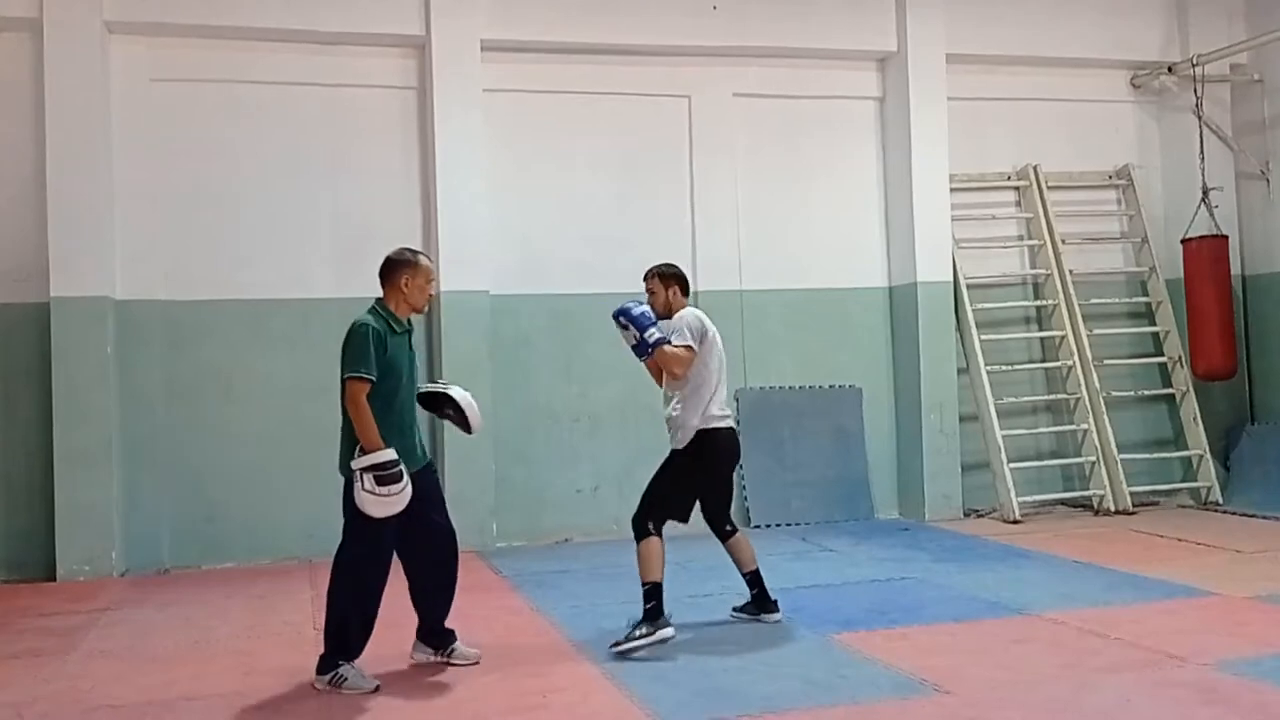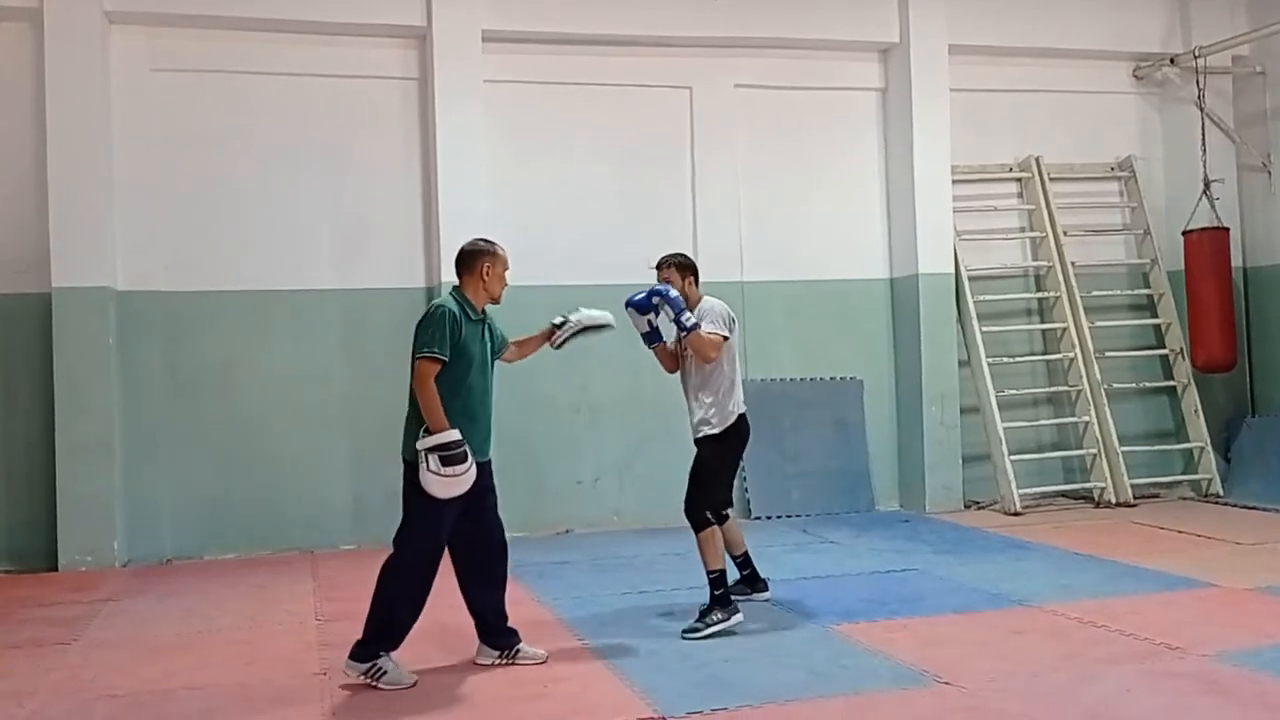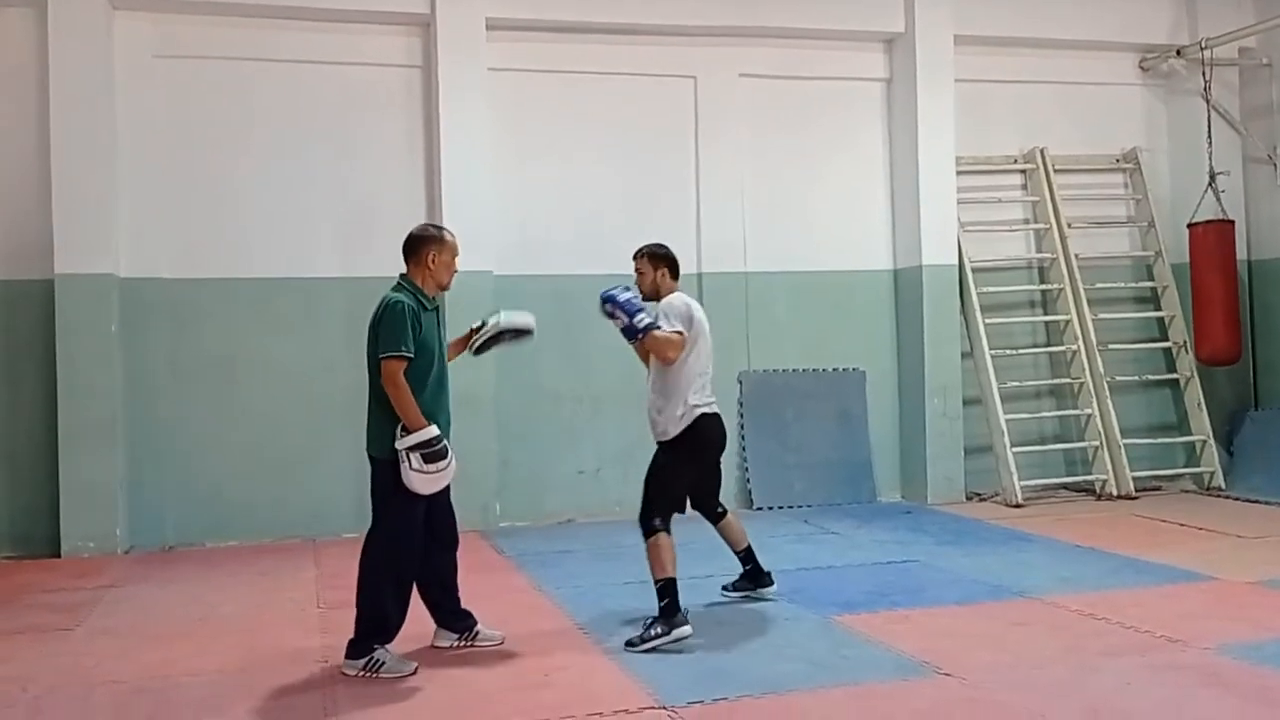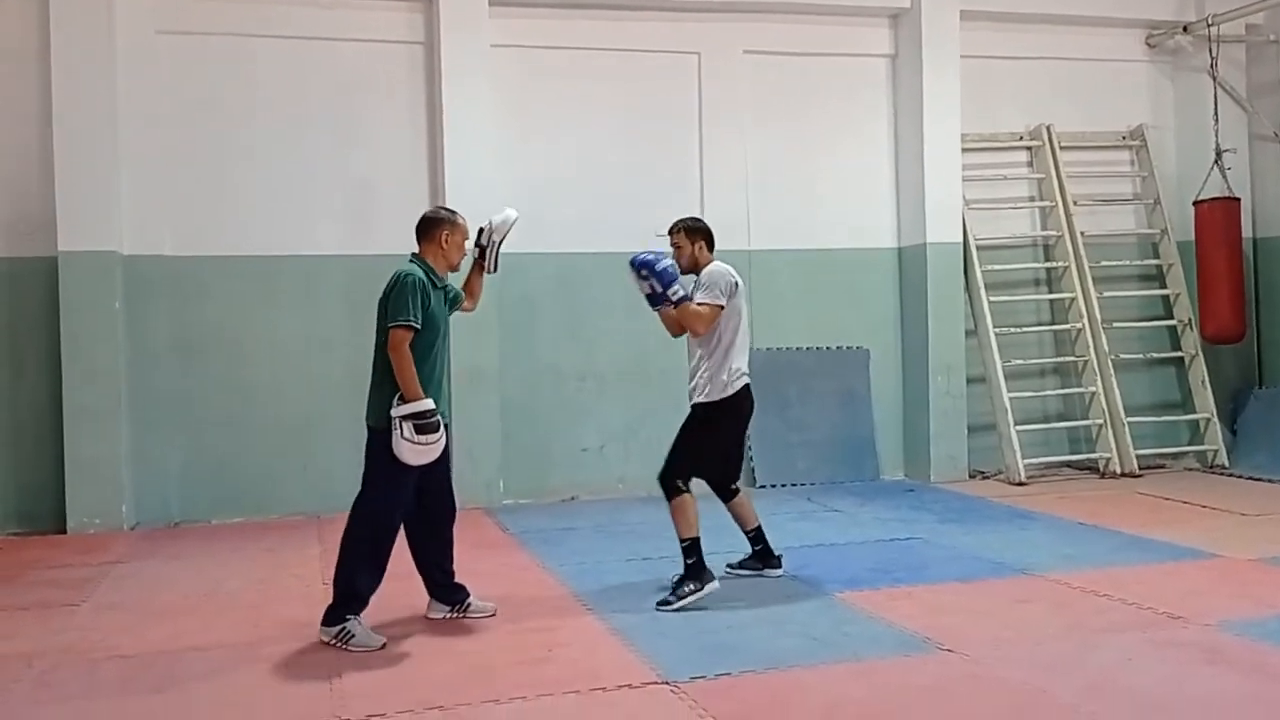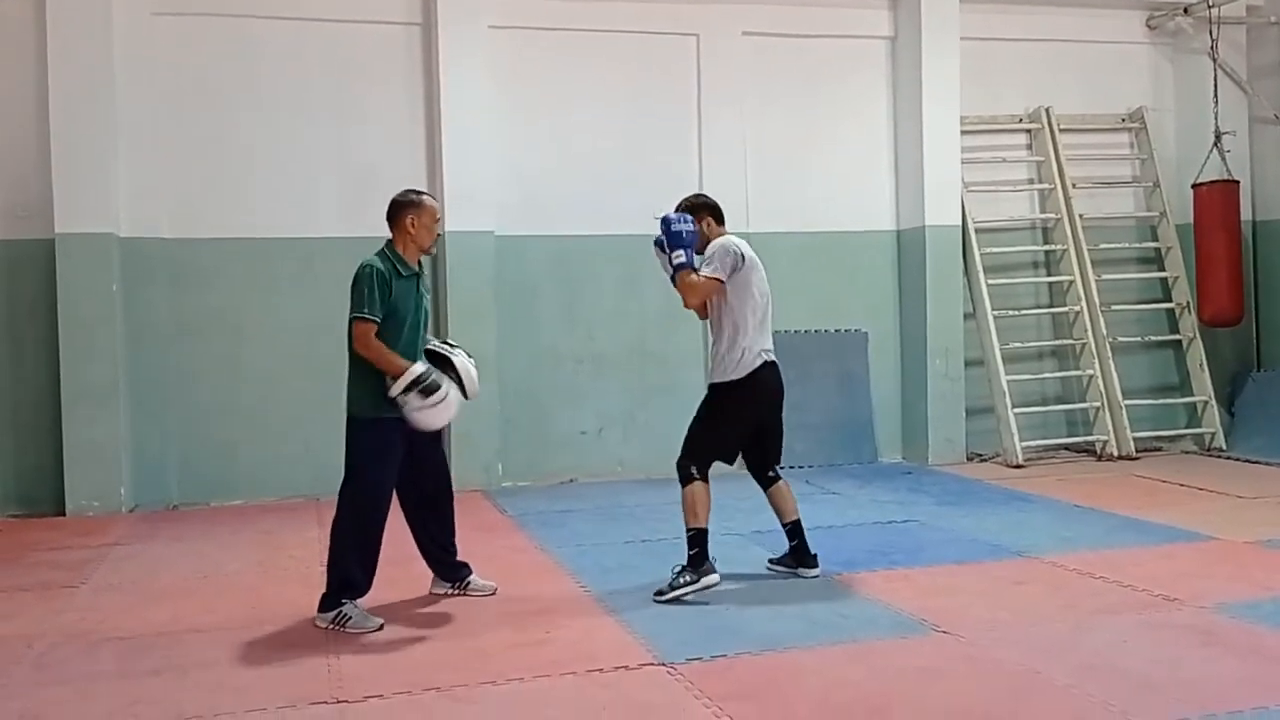
dt=1s
person 1, frame 1
left shoulder: (404, 329)
right shoulder: (367, 330)
right elbow: (355, 398)
right wrist: (381, 460)
left hip: (415, 464)
left knee: (439, 548)
right knee: (363, 565)
left ankle: (433, 639)
right ankle: (334, 664)
person 1, frame 2
left shoulder: (482, 320)
right shoulder: (445, 313)
left elbow: (510, 352)
right elbow: (423, 379)
left wrist: (552, 334)
right wrist: (445, 440)
left hip: (472, 458)
left knee: (486, 549)
right knee: (416, 554)
left ankle: (497, 641)
right ankle: (369, 655)
person 1, frame 3
left shoulder: (426, 306)
right shoulder: (399, 306)
right elbow: (392, 377)
left wrist: (470, 340)
right wrist: (423, 435)
right hip: (400, 451)
left knee: (439, 539)
right knee: (393, 545)
left ankle: (453, 624)
right ankle: (365, 650)
person 1, frame 4
left shoulder: (437, 284)
right shoulder: (410, 280)
left elbow: (468, 301)
right elbow: (397, 347)
left wrist: (482, 261)
right wrist: (419, 407)
right hip: (398, 422)
left knee: (436, 511)
right knee: (378, 515)
left ankle: (445, 595)
right ankle: (341, 616)
person 1, frame 5
left shoulder: (417, 273)
right shoulder: (373, 272)
right elbow: (362, 340)
right wrist: (410, 373)
right hip: (376, 411)
left knee: (433, 491)
right knee: (364, 502)
left ankle: (449, 572)
right ankle: (337, 602)
person 2, frame 1
left shoulder: (688, 319)
right shoulder: (684, 324)
left elbow: (677, 367)
right elbow: (665, 379)
left wrist: (650, 331)
right wrist: (637, 340)
left hip: (700, 441)
right hip: (720, 439)
left knee: (646, 521)
right knee: (721, 523)
left ankle: (654, 616)
right ankle: (762, 600)
person 2, frame 2
left shoulder: (713, 309)
right shoulder: (688, 315)
left elbow: (709, 353)
right elbow: (673, 365)
left wrist: (680, 313)
right wrist: (648, 327)
left hip: (724, 426)
right hip: (711, 428)
left knee: (699, 508)
right knee: (714, 509)
left ankle: (722, 604)
right ankle: (751, 580)
person 2, frame 3
left shoulder: (675, 304)
right shoulder: (674, 308)
left elbow: (670, 351)
right elbow: (654, 361)
left wrist: (639, 316)
right wrist: (628, 326)
left hip: (686, 430)
right hip: (704, 425)
left knee: (654, 518)
right knee: (708, 504)
left ankle: (669, 617)
right ankle: (756, 575)
person 2, frame 4
left shoulder: (718, 275)
right shoulder: (701, 283)
left elbow: (700, 325)
right elbow: (678, 327)
left wrist: (673, 287)
right wrist: (655, 289)
left hip: (720, 398)
right hip: (724, 398)
left knee: (673, 478)
right knee: (723, 481)
left ankle: (697, 573)
right ankle: (764, 555)
person 2, frame 5
left shoulder: (725, 247)
right shoulder: (736, 251)
left elbow: (693, 296)
right elbow: (704, 308)
left wrist: (679, 253)
right wrist: (677, 257)
left hip: (738, 380)
right hip: (764, 376)
left knee: (691, 464)
right knee: (765, 468)
left ankle: (698, 564)
right ankle: (801, 553)
